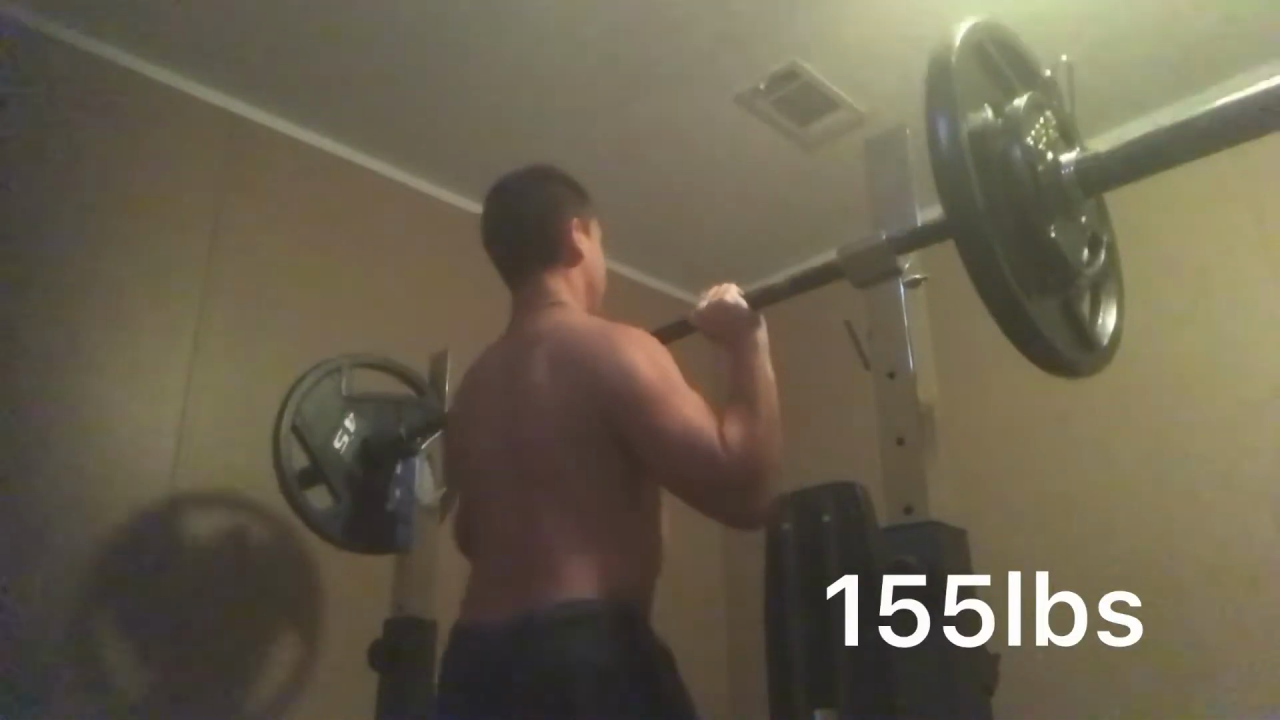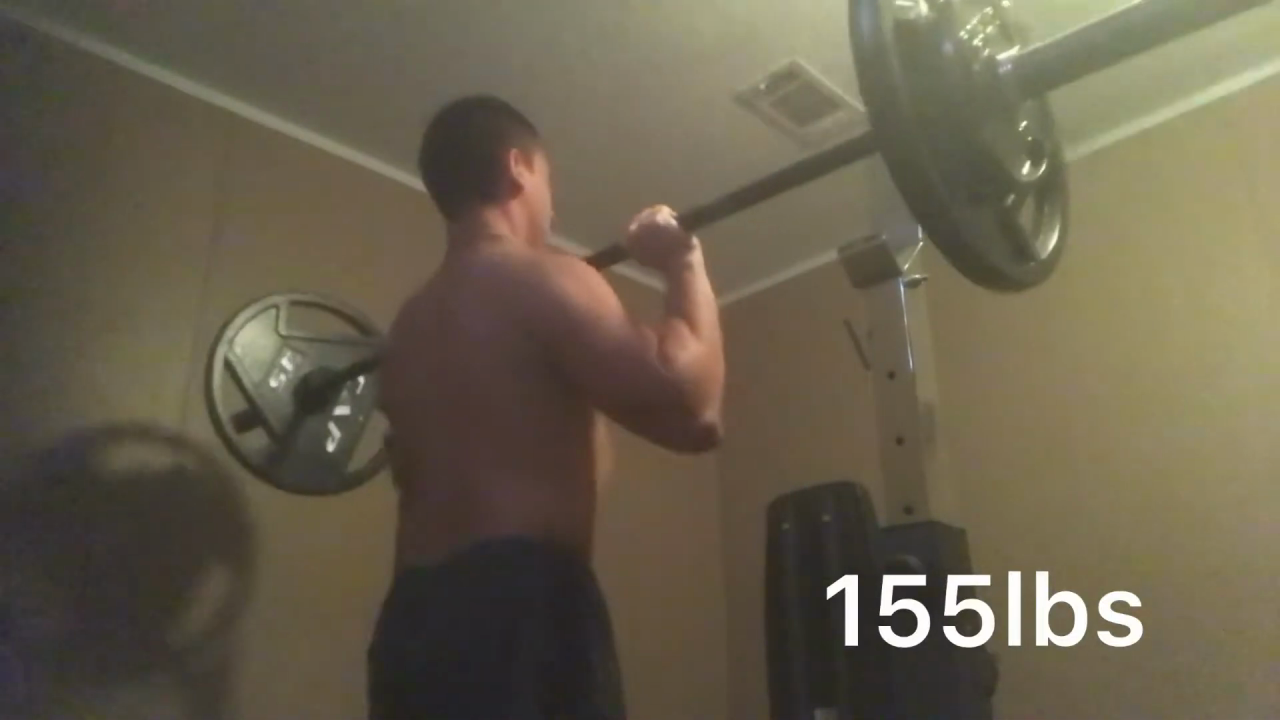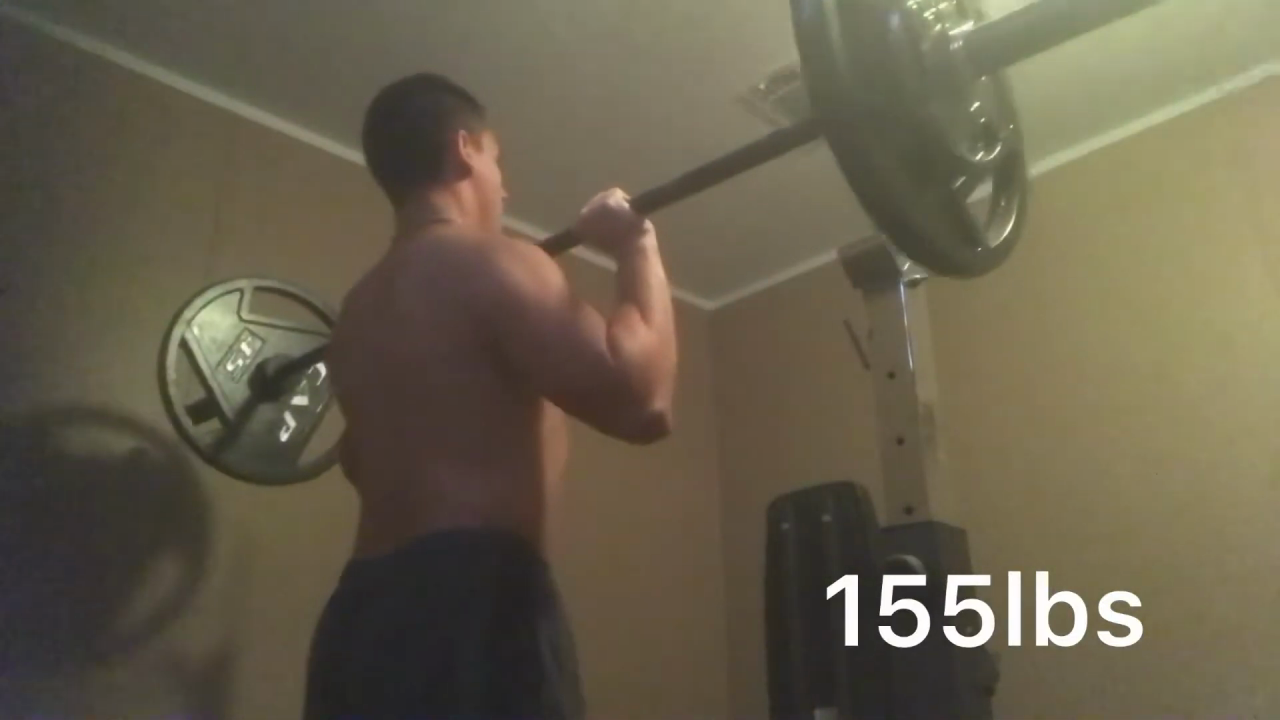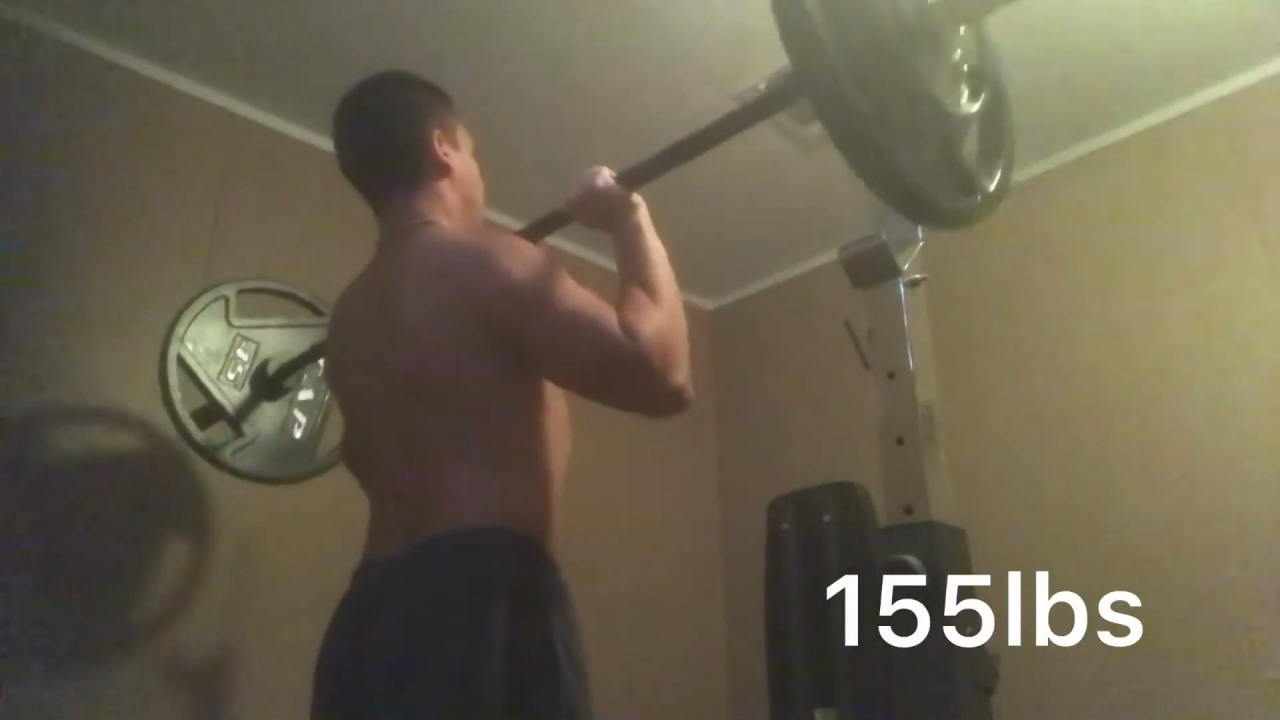
dt=1s
person 1, frame 1
left shoulder: (474, 385)
right shoulder: (609, 350)
right elbow: (743, 493)
right wrist: (747, 340)
left hip: (477, 664)
right hip: (583, 658)
person 1, frame 2
left shoulder: (412, 319)
right shoulder: (541, 279)
right elbow: (690, 413)
right wrist: (683, 264)
left hip: (417, 613)
right hip: (517, 607)
person 1, frame 3
left shoulder: (359, 307)
right shoulder: (491, 262)
right elbow: (640, 401)
right wrist: (636, 246)
left hip: (365, 610)
right hip: (468, 604)
person 1, frame 4
left shoulder: (350, 311)
right shoulder: (484, 261)
right elbow: (661, 375)
right wrist: (632, 222)
left hip: (375, 615)
right hip: (479, 605)
